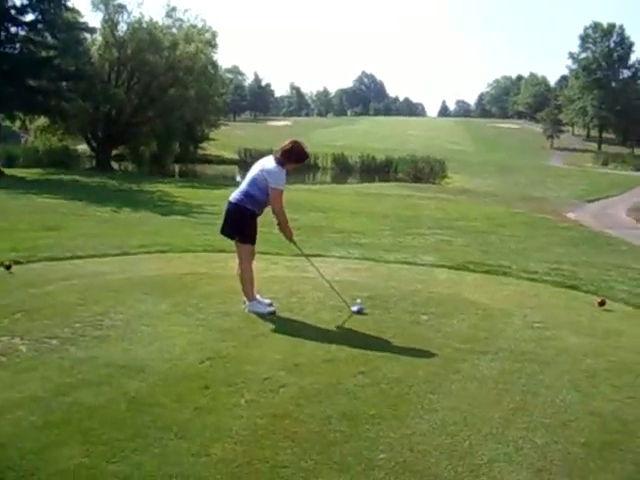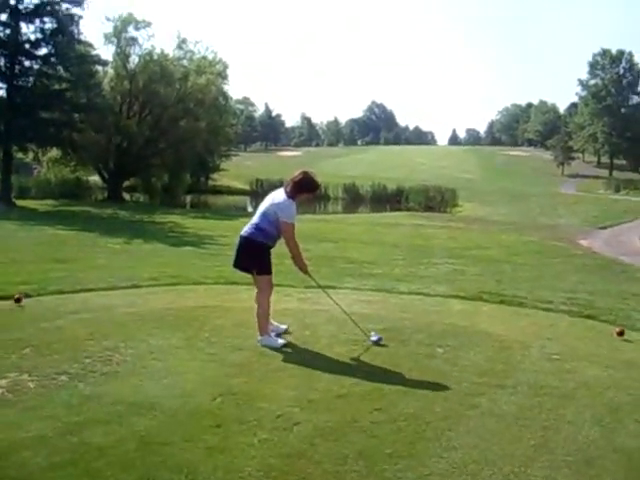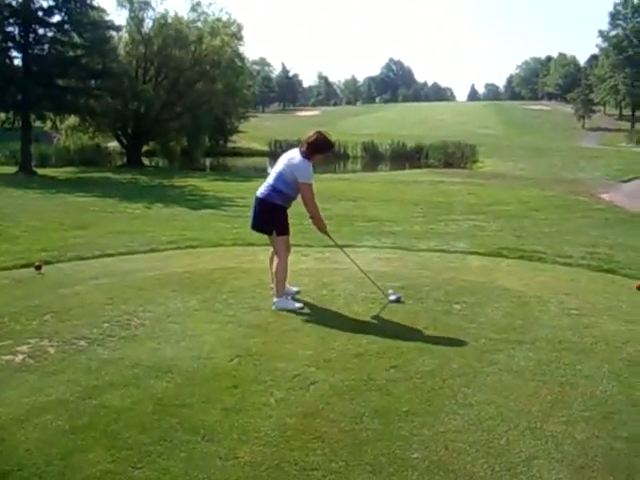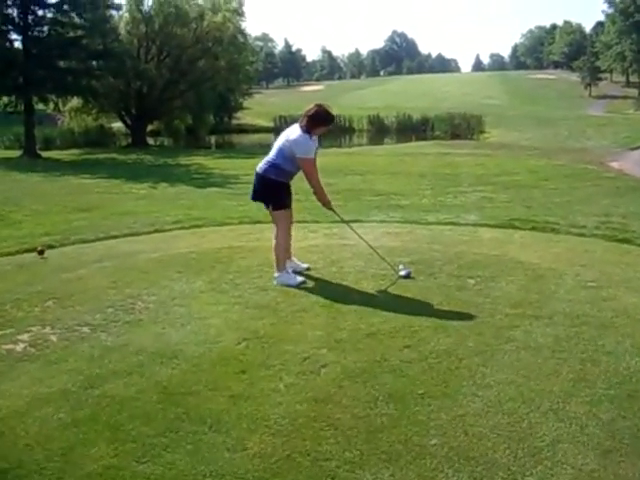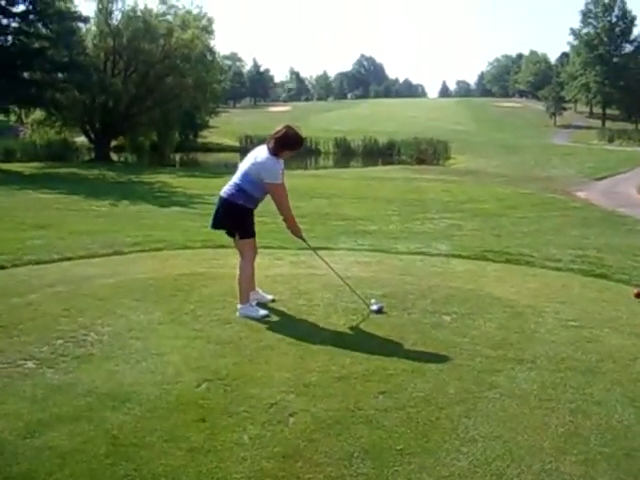
dt=1s
person 1, frame 1
left shoulder: (270, 161)
right shoulder: (277, 173)
left elbow: (272, 202)
right elbow: (277, 206)
left wrist: (281, 223)
right wrist: (286, 229)
left hip: (240, 208)
right hip: (243, 211)
left knee: (247, 256)
right knee: (245, 259)
left ankle: (250, 296)
right ankle: (251, 301)
person 1, frame 2
left shoulder: (283, 195)
right shoulder: (286, 205)
left elbow: (288, 236)
right elbow: (290, 239)
left wrist: (296, 257)
right wrist: (300, 262)
left hip: (257, 242)
right hip: (255, 244)
left knee: (266, 287)
right knee: (264, 290)
left ankle: (267, 323)
right ankle: (264, 335)
person 1, frame 3
left shoulder: (296, 154)
right shoulder: (302, 166)
left elbow: (307, 196)
right elbow: (308, 199)
left wrist: (315, 217)
right wrist: (320, 222)
left hip: (269, 202)
right hip: (272, 205)
left knee: (279, 248)
right knee: (283, 251)
left ankle: (278, 286)
right ankle: (280, 298)
person 1, frame 4
left shoulder: (307, 134)
right shoulder: (301, 140)
left elbow: (312, 167)
right elbow: (310, 173)
left wrist: (319, 193)
right wrist: (323, 198)
left hip: (279, 179)
right hip: (270, 180)
left knee: (287, 222)
right knee: (282, 226)
left ankle: (288, 261)
right ankle: (281, 273)
person 1, frame 5
left shoulder: (268, 153)
right shoulder: (269, 163)
left elbow: (281, 189)
right elbow: (279, 199)
left wrist: (288, 219)
right wrist: (293, 225)
left hip: (239, 204)
right hip: (235, 206)
left knee: (251, 251)
right knee: (248, 255)
left ankle: (252, 292)
right ankle: (244, 305)
